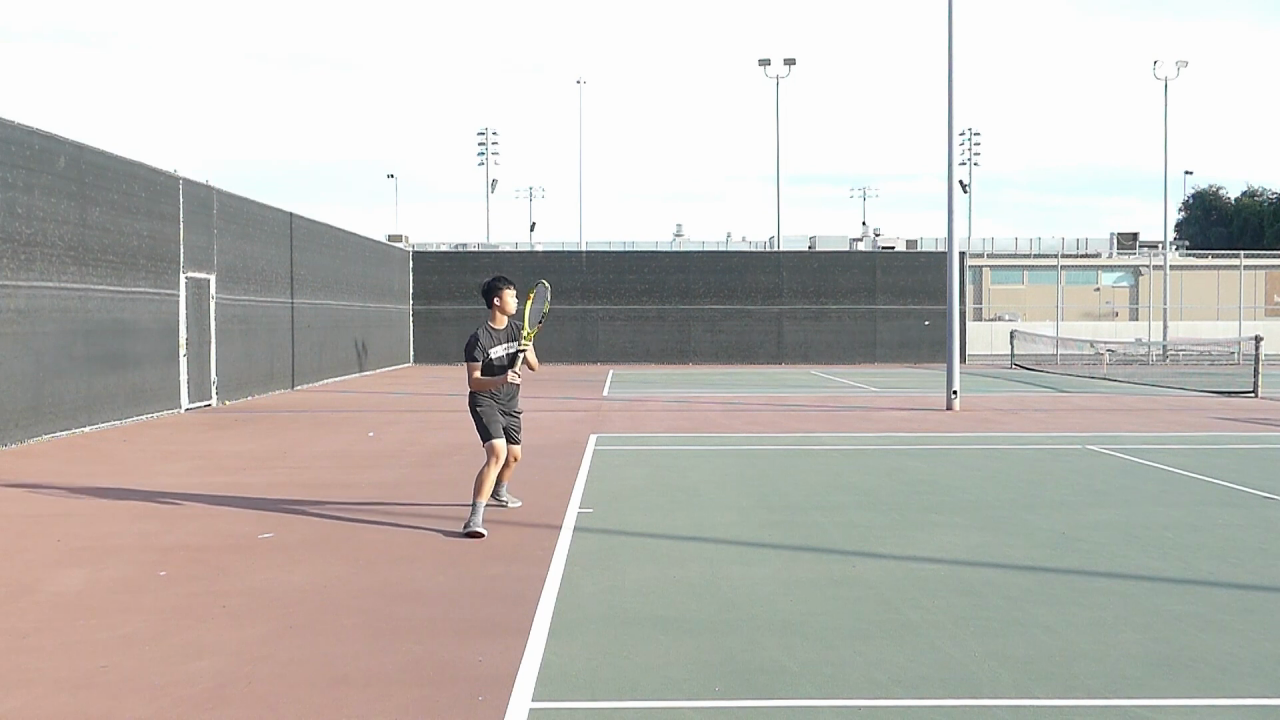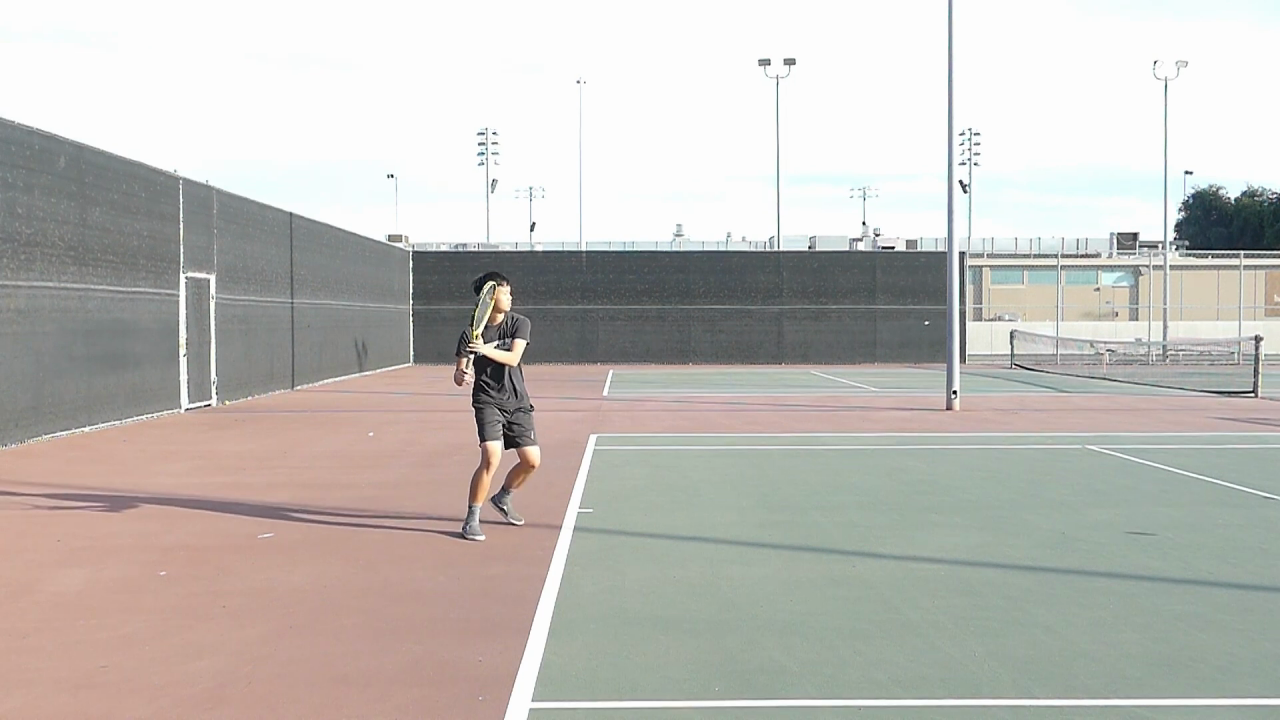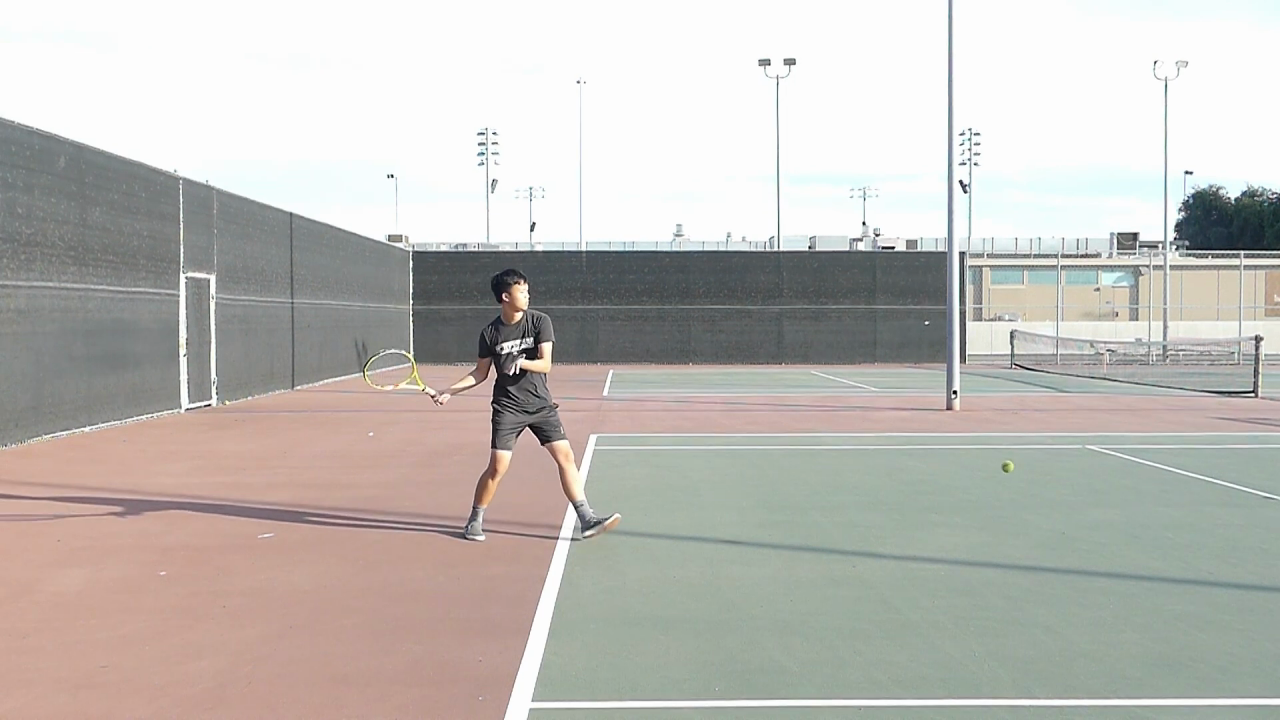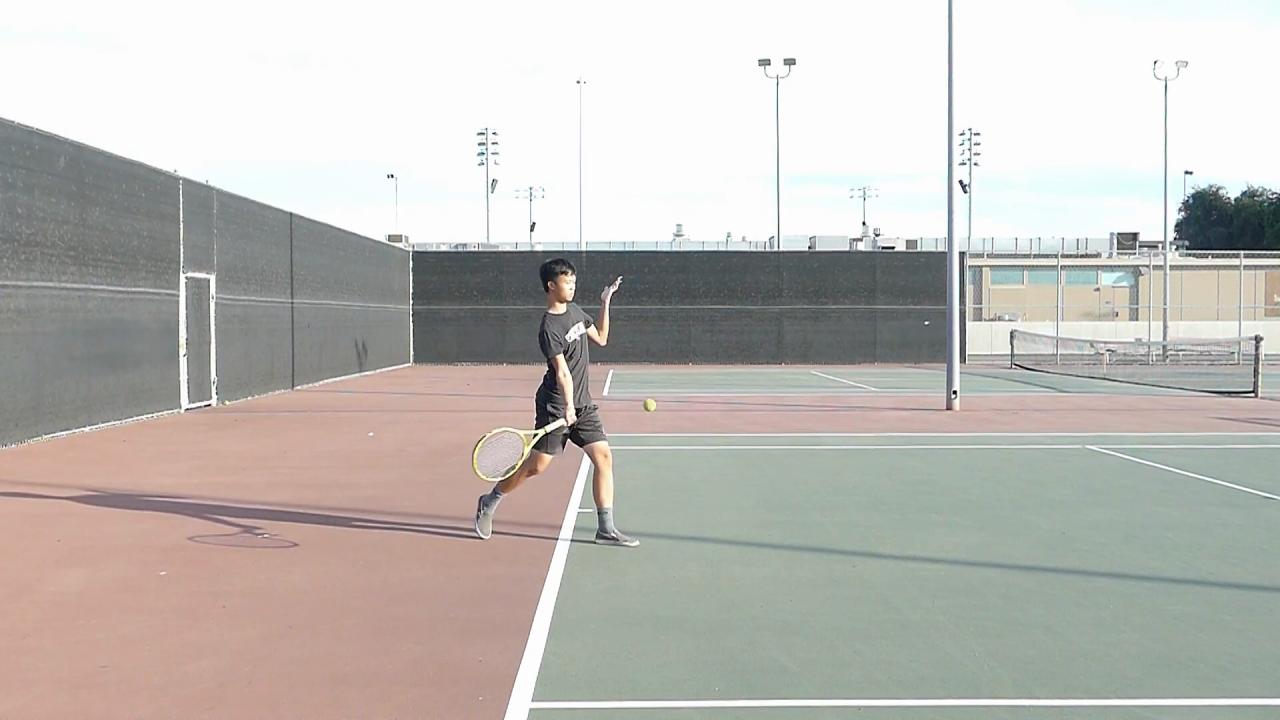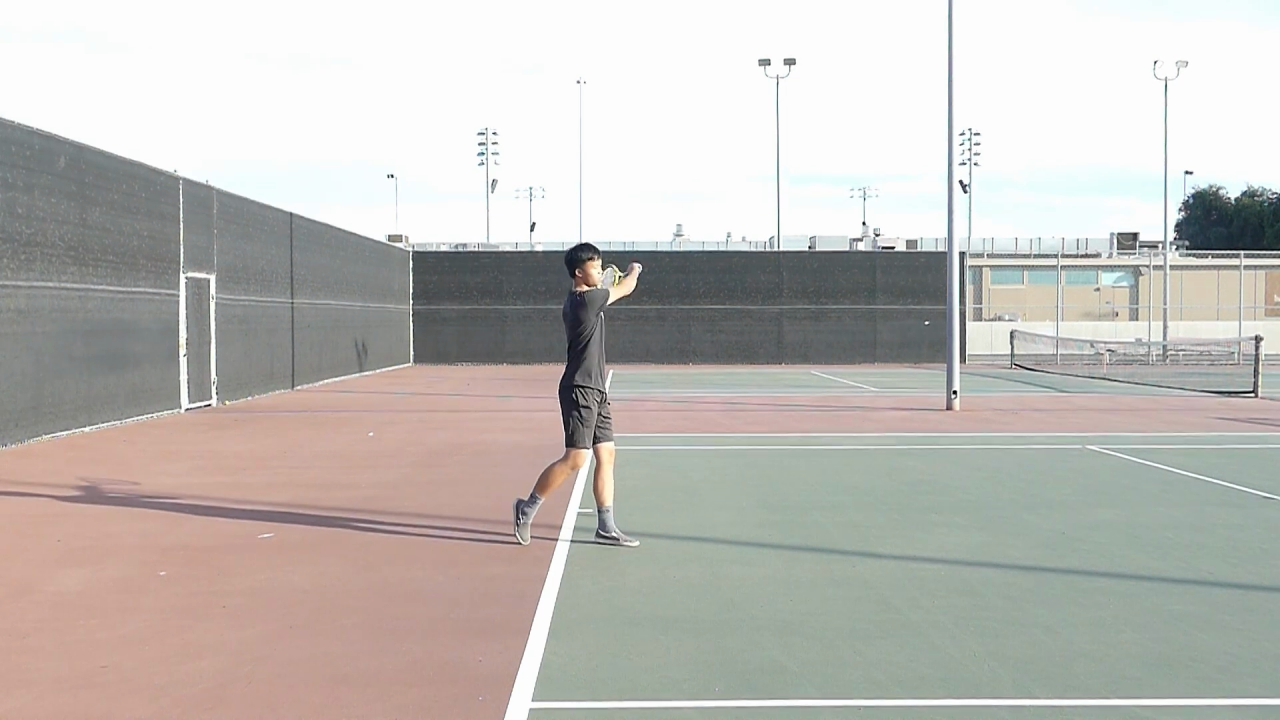
dt=0.5s
person 1, frame 1
left shoulder: (519, 330)
right shoulder: (478, 338)
left elbow: (534, 365)
right elbow: (473, 382)
left wrist: (527, 353)
right wrist: (500, 379)
left hip: (510, 404)
right hip: (485, 404)
left knee: (513, 456)
right knee: (497, 455)
left ankle: (498, 491)
right ankle: (475, 519)
person 1, frame 2
left shoulder: (520, 323)
right shoulder: (470, 334)
left elbow: (514, 358)
right elbow: (458, 375)
left wrist: (487, 350)
right wrist: (461, 376)
left hip: (518, 402)
right hip: (488, 402)
left knee: (531, 460)
right knee: (491, 459)
left ankle: (503, 498)
right ankle: (472, 520)
person 1, frame 3
left shoulder: (540, 321)
right shoulder: (489, 333)
left elbow: (547, 364)
right elbow: (479, 374)
left wrist: (525, 363)
right wrist: (448, 392)
left hip: (541, 403)
right hip: (508, 407)
left knee: (565, 456)
right knee: (497, 466)
left ankle: (587, 520)
right ankle: (475, 520)
person 1, frame 4
left shoulder: (575, 312)
right shoulder: (549, 328)
left elbow: (601, 339)
right elbow: (562, 374)
left wrist: (605, 304)
right wrist: (567, 406)
left hip: (583, 403)
right hip: (556, 405)
left knee: (603, 456)
right knee: (536, 465)
left ankle: (606, 528)
right ankle: (489, 503)
person 1, frame 5
left shoulder: (576, 301)
right shoulder: (587, 299)
right elbow: (625, 287)
right wrist: (633, 271)
left hip: (594, 390)
right hip: (580, 390)
left knee: (606, 455)
right knee: (575, 459)
left ankle: (606, 528)
right ankle: (527, 509)
